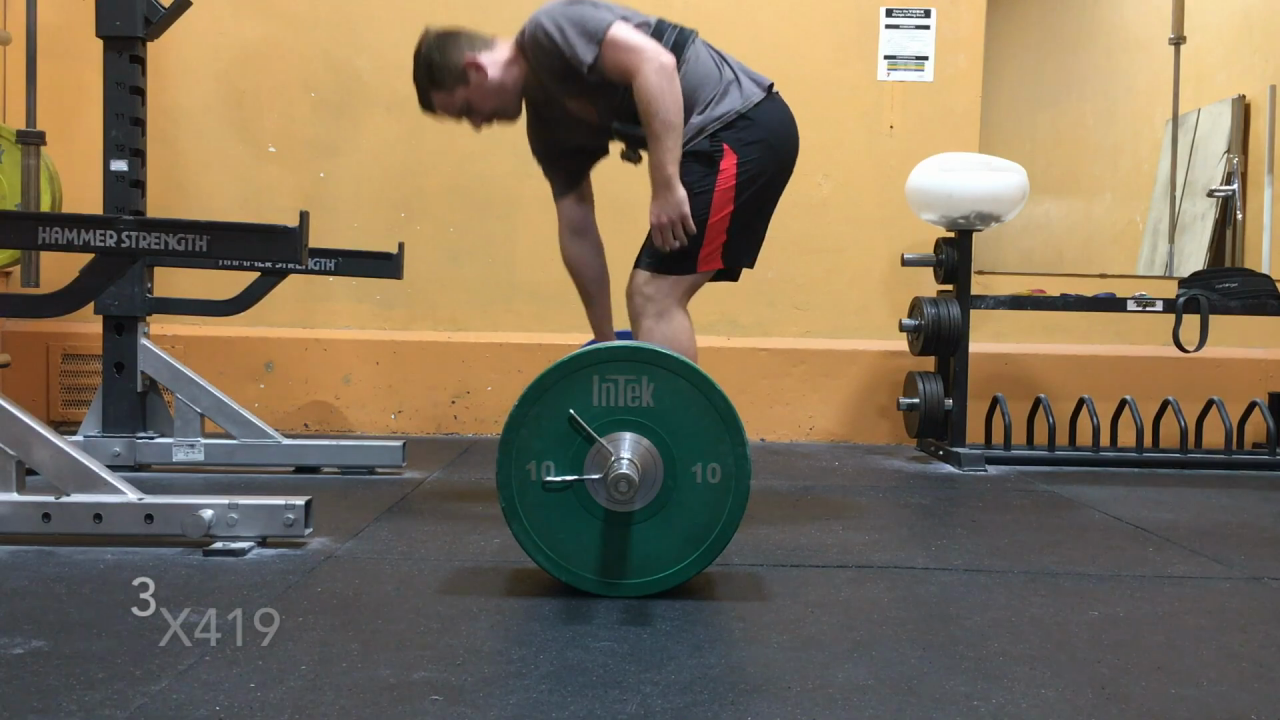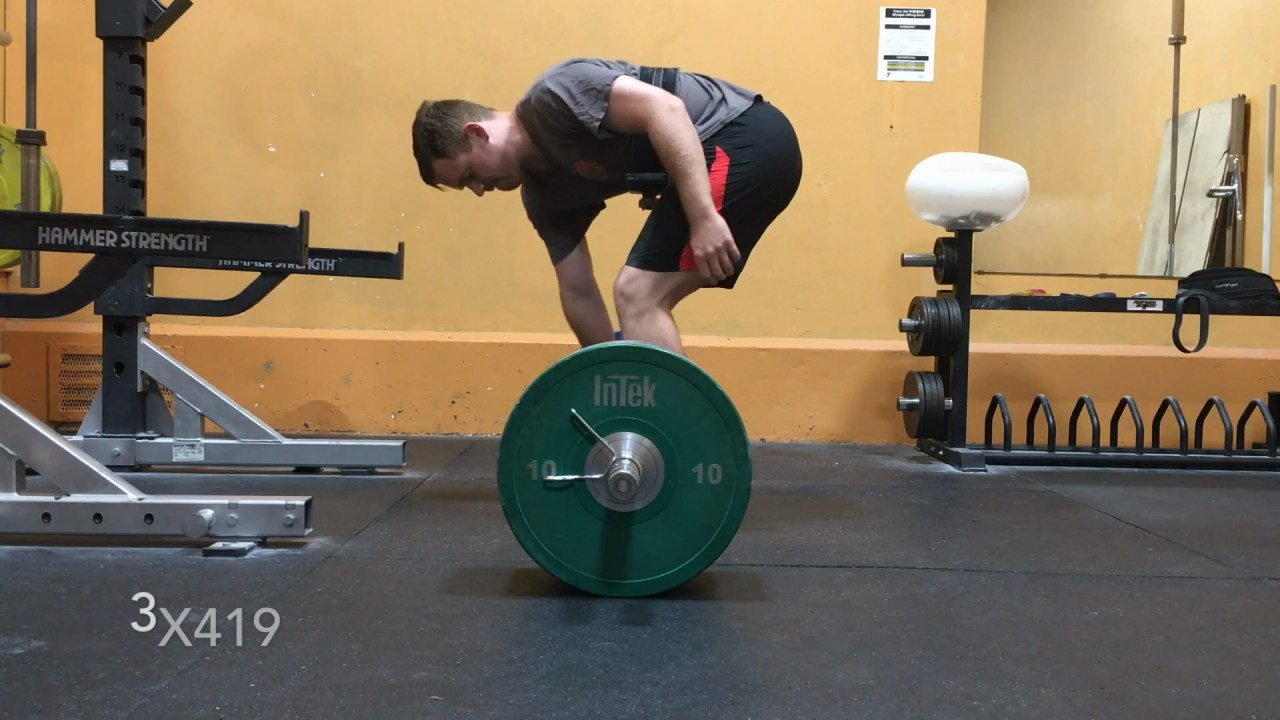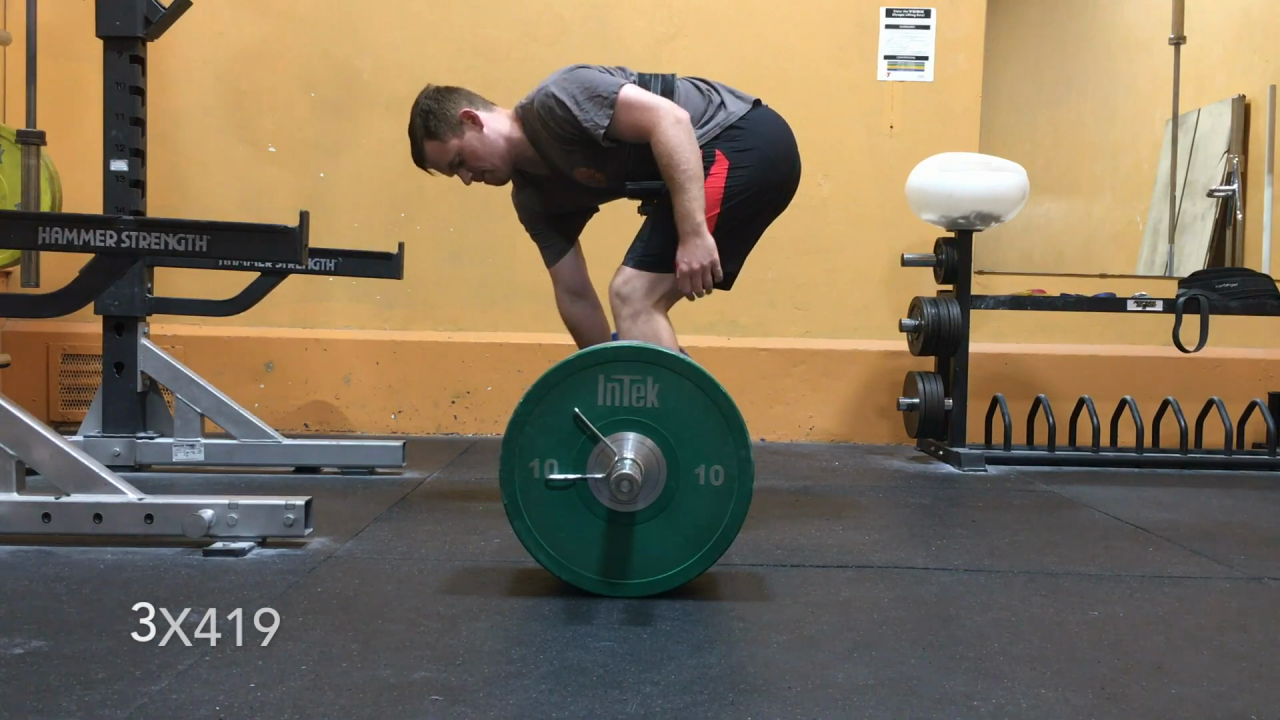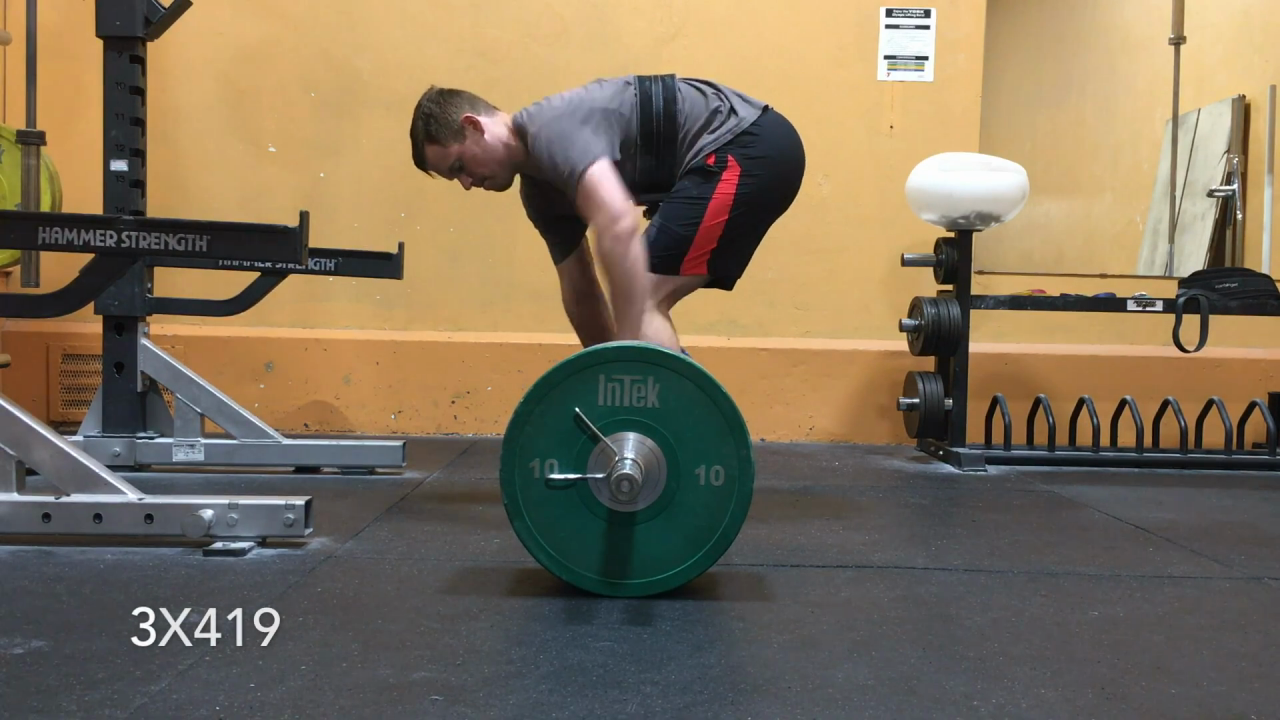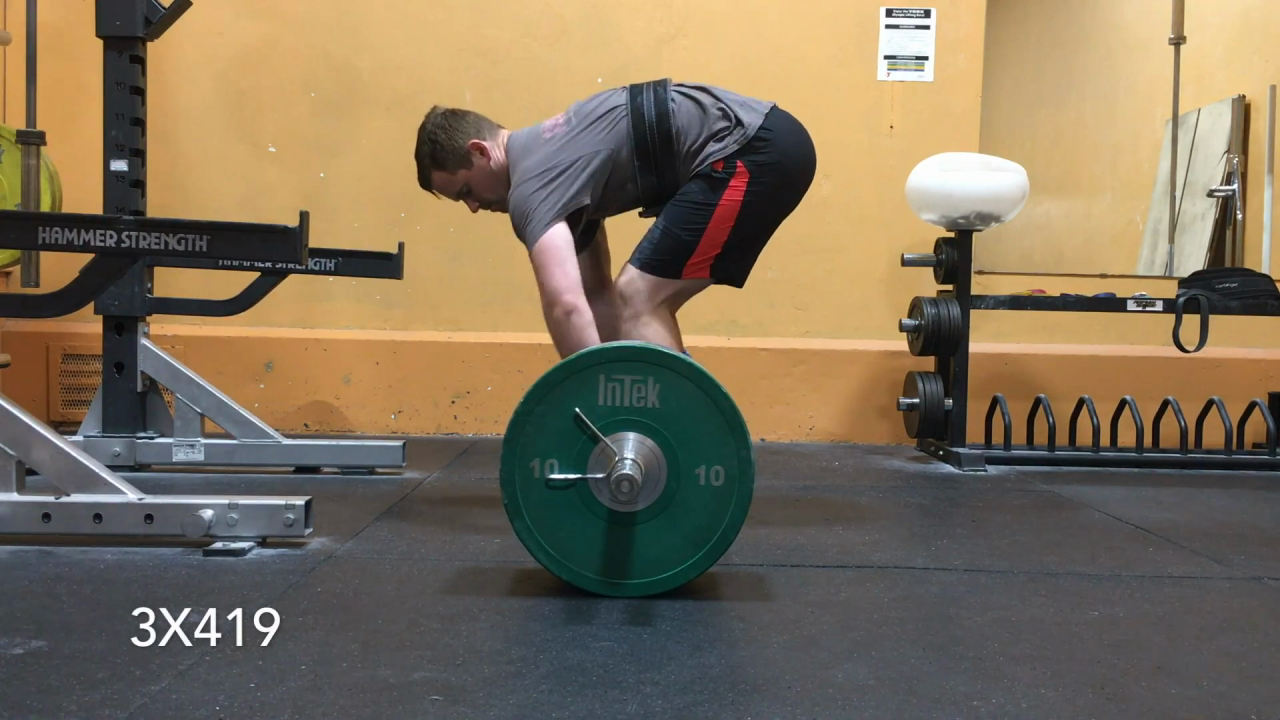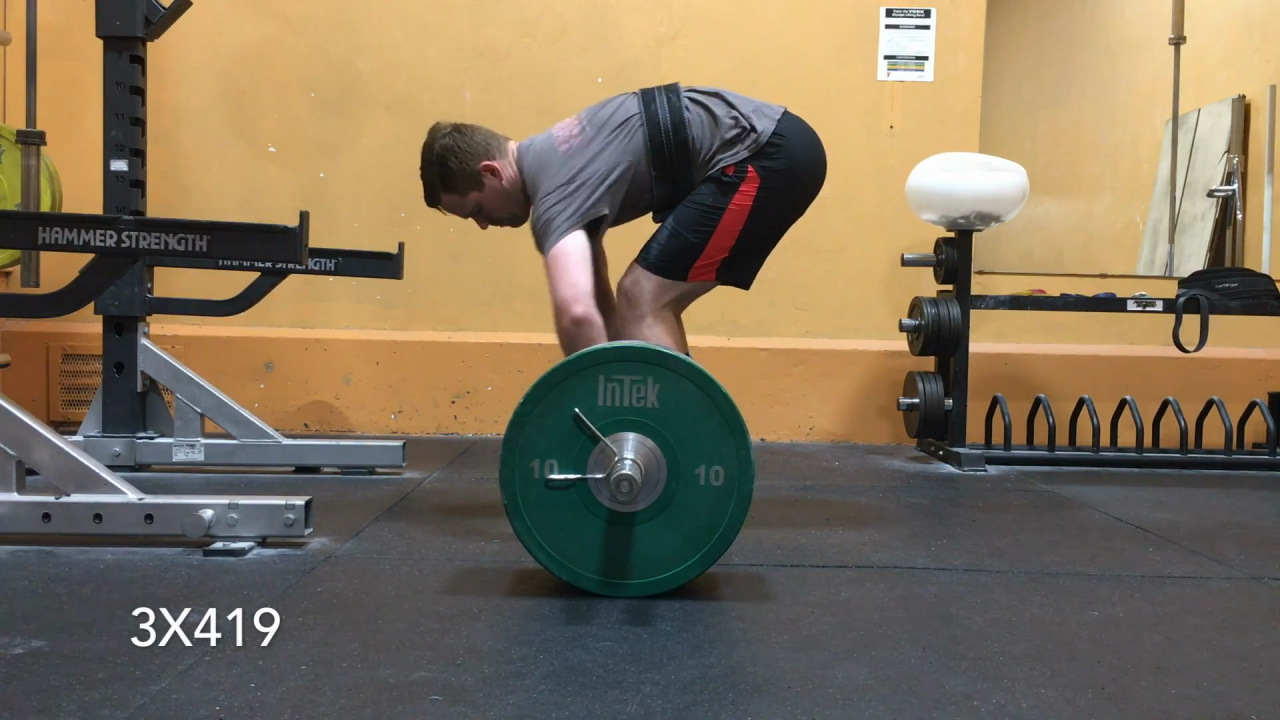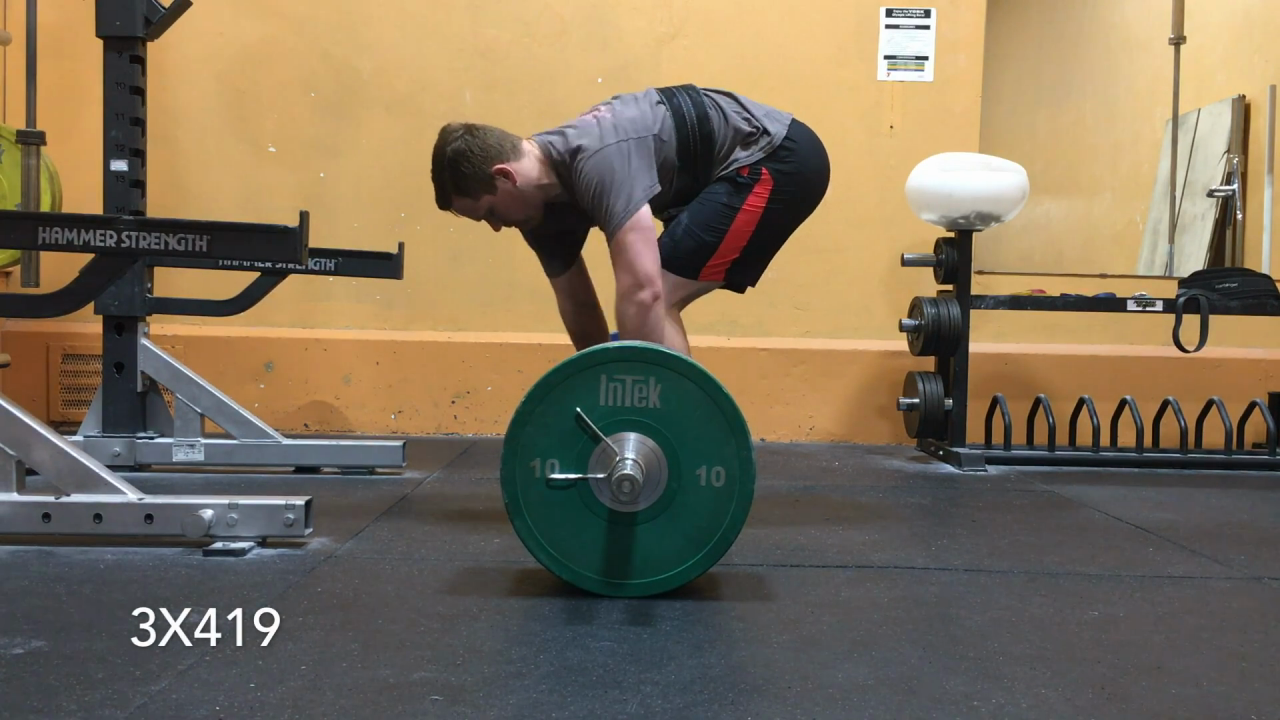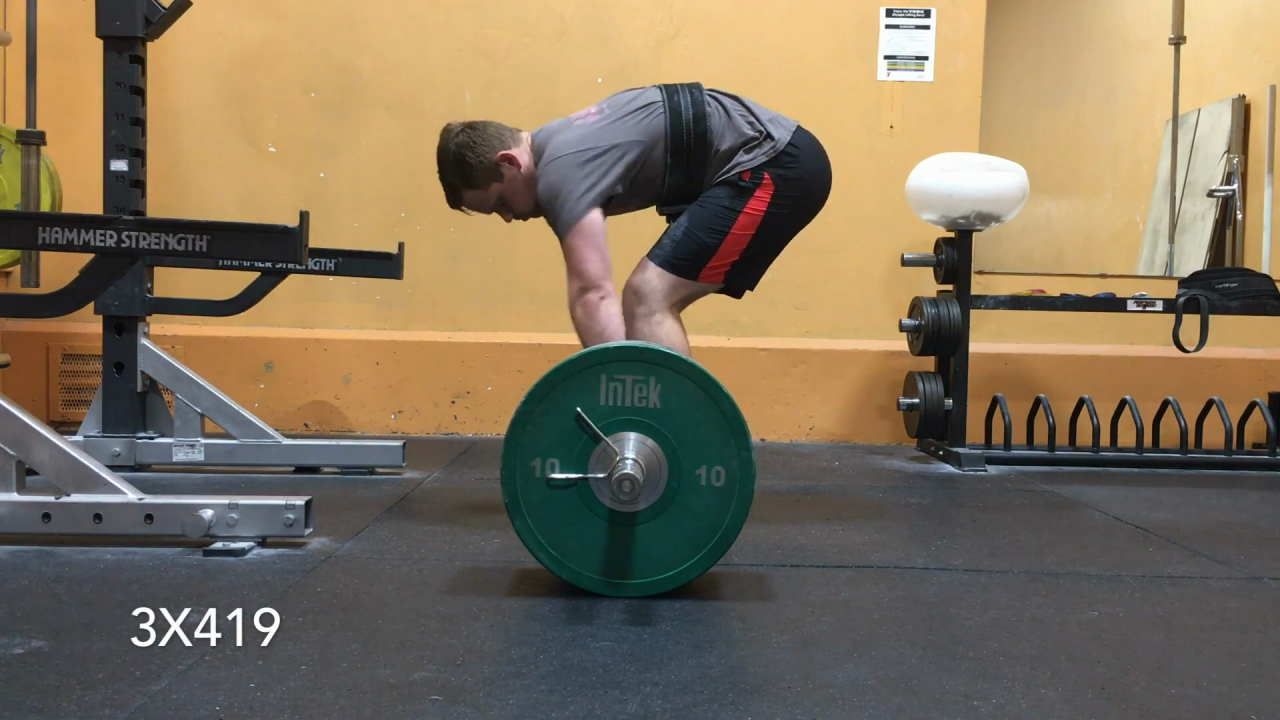
dt=0.4s
person 1, frame 1
left shoulder: (547, 34)
right shoulder: (546, 121)
left elbow: (656, 64)
right elbow: (577, 233)
left wrist: (665, 188)
right wrist: (605, 339)
left hip: (743, 128)
right hip: (738, 134)
left knee: (653, 295)
right knee: (656, 298)
person 1, frame 2
left shoulder: (553, 97)
right shoulder: (544, 187)
left elbow: (663, 107)
right elbow: (578, 292)
left wrist: (704, 219)
left hip: (747, 138)
right hip: (750, 148)
left knee: (639, 294)
right knee: (644, 299)
person 1, frame 3
left shoulder: (554, 102)
right shoulder: (534, 193)
left elbow: (669, 119)
right elbow: (574, 294)
left wrist: (693, 235)
left hip: (746, 142)
left knee: (633, 295)
right knee: (640, 300)
person 1, frame 4
left shoulder: (549, 133)
right shoulder: (539, 182)
left elbow: (620, 223)
right elbow: (579, 288)
left hip: (750, 146)
left knee: (637, 296)
right knee: (641, 301)
person 1, frame 5
left shoulder: (534, 181)
right shoulder: (560, 167)
left elbow: (564, 303)
right elbow: (595, 294)
left hip: (758, 151)
right hip: (766, 144)
left knee: (637, 298)
right knee: (648, 302)
person 1, frame 6
left shoulder: (553, 188)
right shoulder: (548, 171)
left elbow: (575, 310)
right elbow: (591, 305)
left hip: (771, 154)
right hip: (773, 149)
left knee: (643, 302)
right knee: (652, 304)
person 1, frame 7
left shoulder: (596, 161)
right shoulder: (544, 204)
left elbow: (642, 292)
right elbow: (578, 305)
left hip: (777, 158)
right hip: (765, 161)
left knee: (656, 303)
right knee: (657, 308)
person 1, frame 8
left shoulder: (562, 170)
right shoulder: (564, 160)
left elbow: (592, 293)
right elbow: (595, 291)
left hip: (776, 165)
right hip: (777, 162)
left knee: (649, 299)
right knee: (653, 301)
